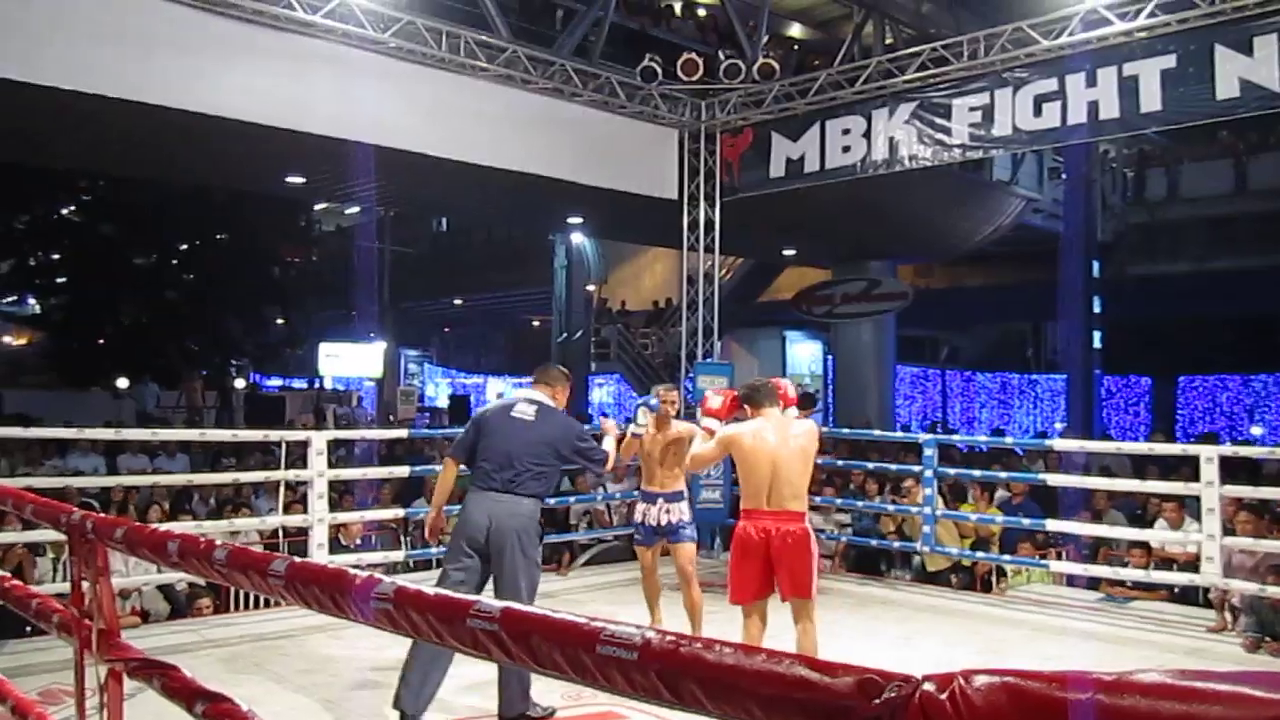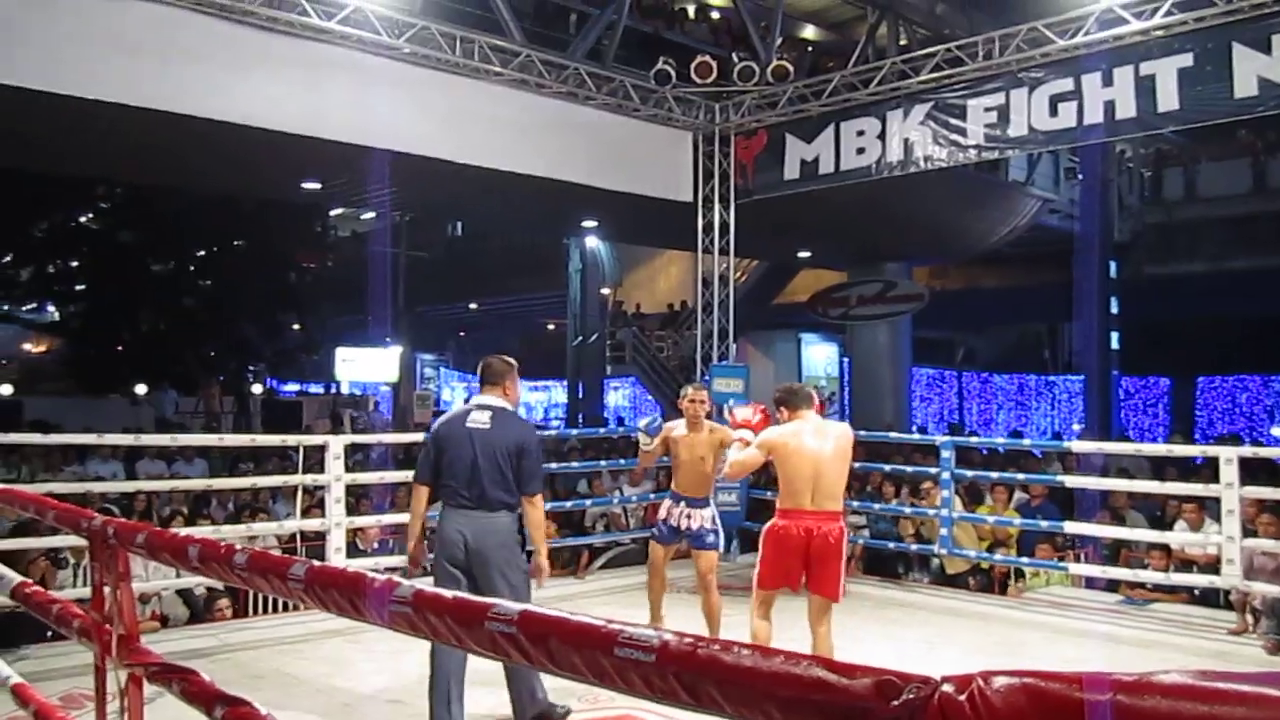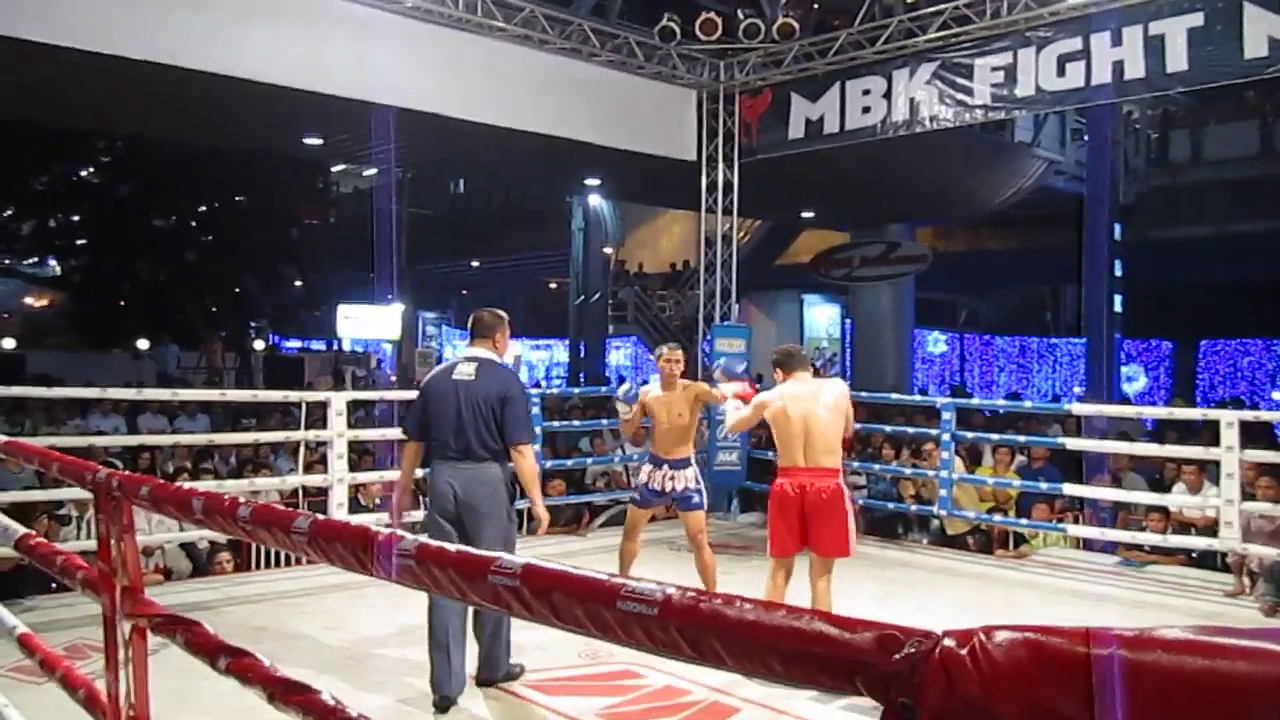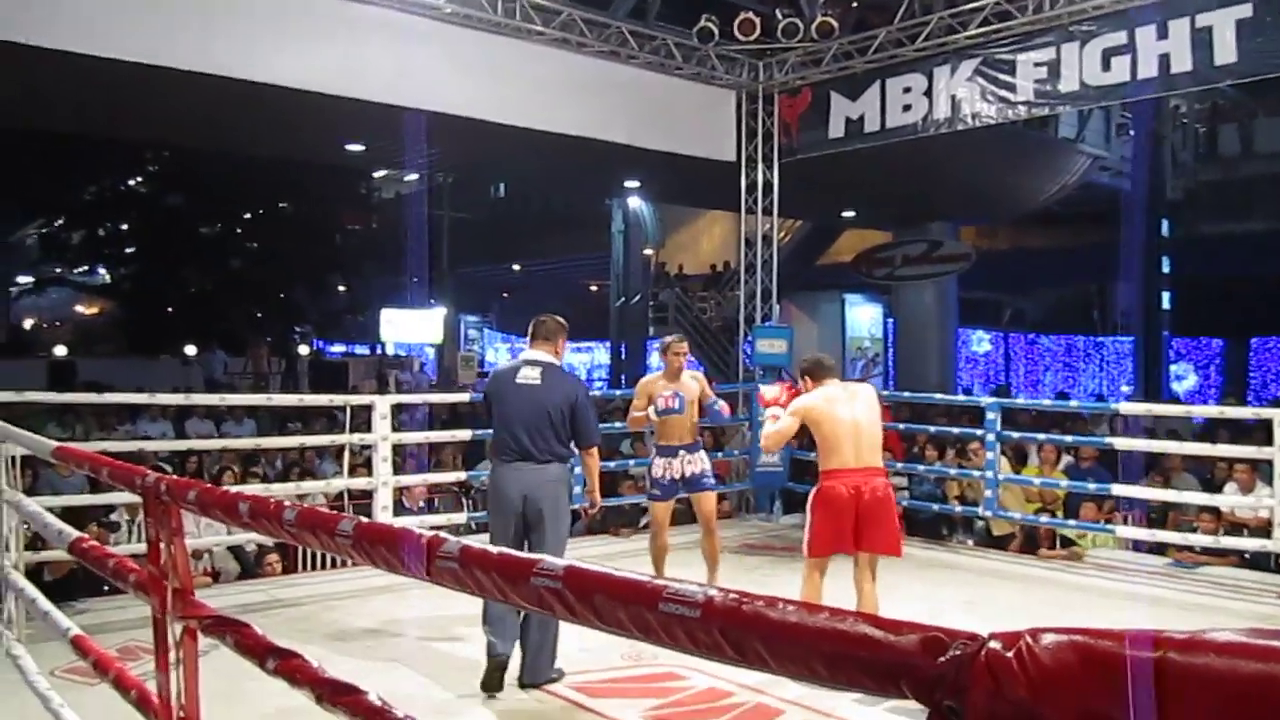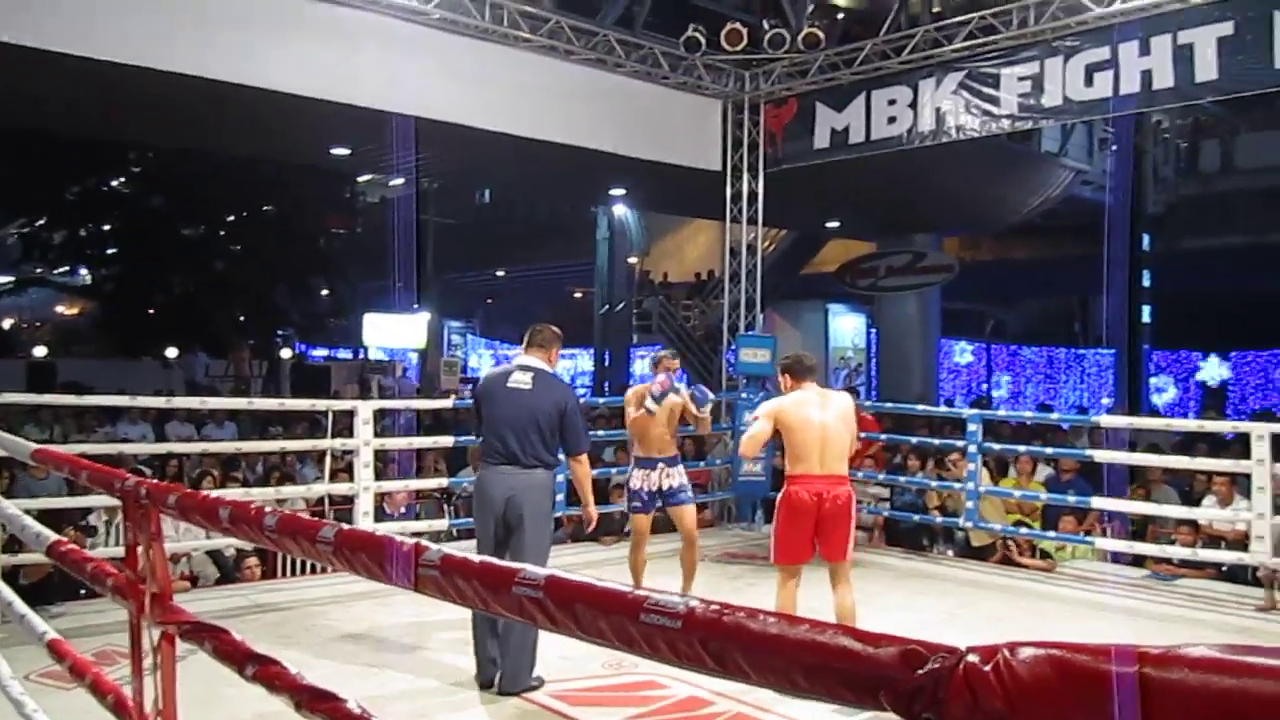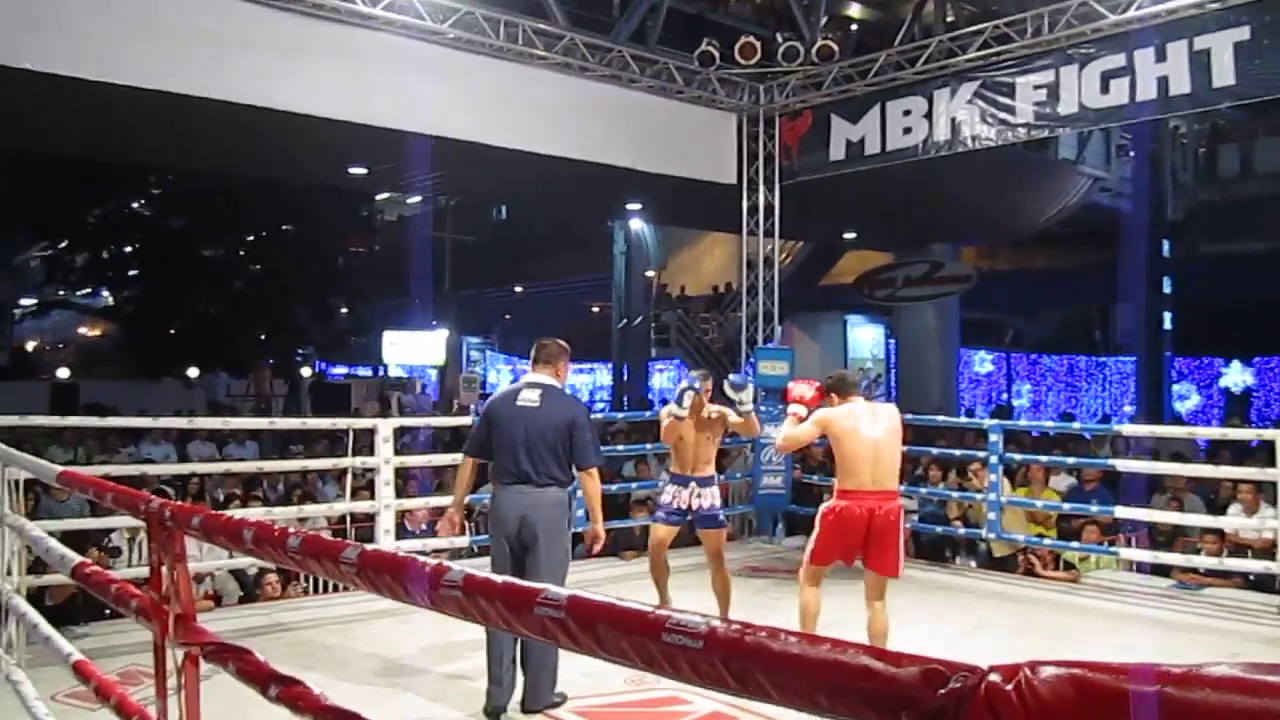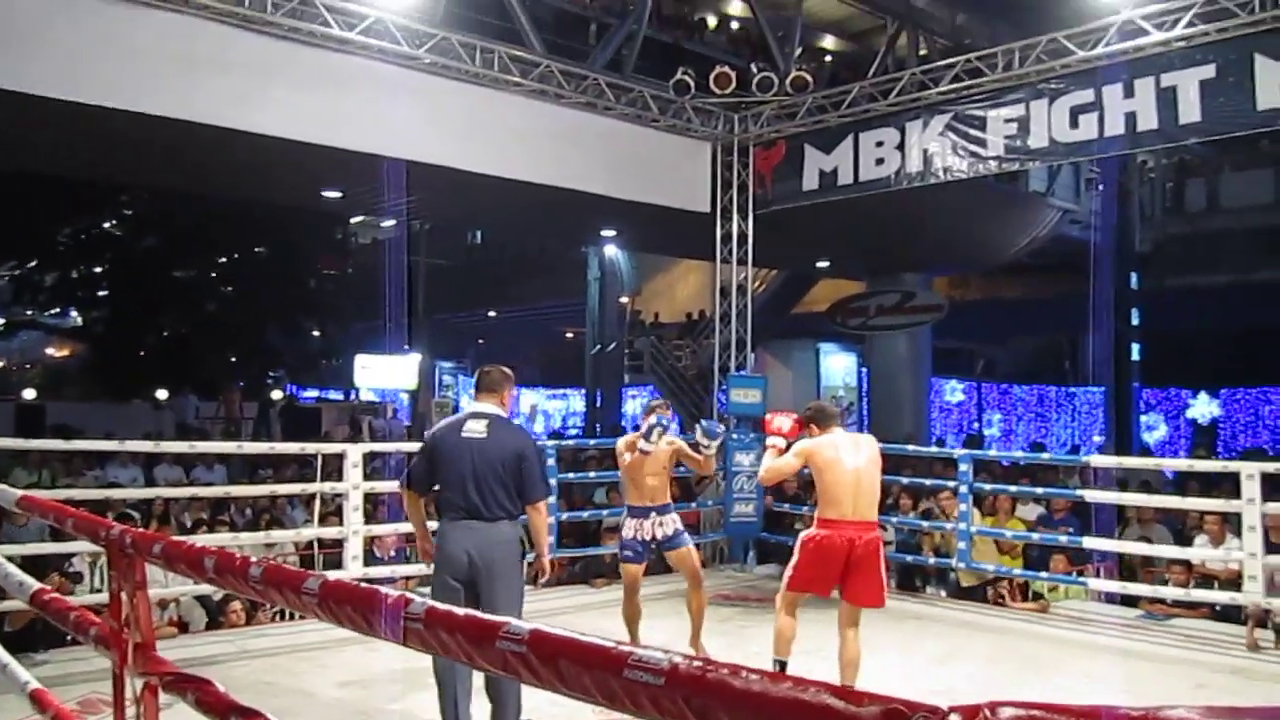
dt=0.4s
person 1, frame 1
left shoulder: (490, 412)
right shoulder: (564, 427)
left elbow: (452, 461)
right elbow: (605, 462)
left wrist: (436, 509)
right wrist: (611, 434)
left hip: (476, 508)
right hip: (518, 517)
person 1, frame 2
left shoulder: (445, 424)
right shoulder: (521, 431)
left elbow: (422, 487)
right elbow: (531, 499)
left wrist: (414, 538)
right wrist: (541, 552)
left hip: (453, 527)
right hip: (498, 529)
person 1, frame 3
left shoulder: (435, 379)
right shoulder: (507, 382)
left elbow: (414, 441)
right elbow: (520, 450)
left wrist: (403, 489)
right wrist: (537, 500)
left hip: (442, 479)
right hip: (487, 482)
left ankle: (446, 684)
right ankle: (493, 666)
person 1, frame 4
left shoulder: (497, 379)
right shoulder: (570, 385)
right elbow: (588, 448)
right wrist: (593, 488)
left hip: (505, 478)
right hip: (549, 481)
left ankle: (498, 648)
right ankle: (537, 668)
person 1, frame 5
left shoulder: (488, 383)
right shoulder: (561, 392)
right elbow: (577, 456)
right wrist: (588, 502)
left hip: (490, 482)
right hip: (534, 487)
left ankle: (486, 668)
right ankle: (515, 675)
person 1, frame 6
left shoulder: (498, 402)
right shoulder: (571, 407)
left elbow: (471, 460)
right elbow: (587, 471)
left wrist: (456, 506)
right wrist: (596, 520)
left hip: (505, 502)
right hip: (548, 505)
person 1, frame 7
left shoulder: (440, 433)
right shoulder: (518, 438)
left elbow: (411, 492)
right elbow: (536, 506)
left wrist: (423, 536)
right wrist: (542, 552)
left hip: (452, 539)
right hip: (499, 540)
person 2, frame 1
left shoulder: (736, 433)
right shoulder: (808, 429)
left elbow: (693, 463)
left wrist: (709, 422)
right wrist: (791, 408)
left hip: (751, 529)
right hip: (794, 530)
left knee: (753, 619)
right knee: (804, 618)
person 2, frame 2
left shoulder: (775, 435)
right shoulder: (844, 432)
left elbow: (732, 470)
left wrist: (741, 434)
left hip: (788, 527)
right hip: (830, 529)
left knee: (761, 606)
right knee: (821, 622)
person 2, frame 3
left shoulder: (768, 399)
right shoulder: (838, 388)
left elbow: (734, 425)
left wrist: (732, 399)
left hip: (788, 486)
right hip: (828, 486)
left knee: (779, 573)
right knee: (820, 578)
person 2, frame 4
left shoulder: (805, 403)
right shoulder: (868, 391)
left elbow: (769, 444)
left wrist: (772, 412)
left hip: (834, 488)
right hip: (875, 485)
left knee: (814, 571)
right knee: (866, 577)
person 2, frame 5
left shoulder: (778, 406)
right shoulder: (845, 400)
left elbow: (746, 450)
left wrist: (758, 422)
left hip: (799, 493)
right hip: (839, 492)
left knee: (788, 579)
right knee: (841, 579)
person 2, frame 6
left shoulder: (830, 416)
right shoulder: (891, 412)
left elbow: (783, 443)
left wrist: (796, 410)
left hip: (848, 505)
right hip: (888, 506)
left knee: (810, 577)
right knee: (876, 597)
person 2, frame 7
left shoulder: (812, 447)
right shoulder: (870, 443)
left elbow: (766, 476)
left wrist: (774, 443)
left hip: (828, 535)
right hip: (867, 537)
left knee: (786, 602)
right knee: (850, 625)
left ankle: (778, 677)
person 3, frame 1
left shoulder: (687, 430)
right shoulder: (639, 427)
right elbow: (622, 459)
right wrist: (638, 428)
left hip: (677, 504)
right hip: (647, 504)
left knee: (687, 572)
right knee: (648, 569)
left ankle: (696, 634)
right ankle: (655, 618)
person 3, frame 2
left shoulder: (718, 433)
right shoulder: (669, 430)
right elbow: (644, 463)
right wrist: (646, 443)
left hip: (702, 510)
right hip: (673, 504)
left knee: (706, 580)
right knee: (655, 567)
left ankle: (714, 641)
right ankle: (655, 618)
person 3, frame 3
left shoulder: (694, 390)
right shoulder: (646, 393)
left elbow: (722, 397)
right elbow: (627, 432)
right wrist: (625, 411)
left hip: (684, 470)
right hip: (654, 468)
left knee: (698, 539)
right knee: (630, 532)
person 3, frame 4
left shoulder: (697, 379)
right shoulder: (648, 384)
left elbow: (712, 406)
right elbow: (632, 422)
left wrist: (720, 411)
right wrist: (656, 412)
left hip: (695, 456)
right hip: (664, 459)
left knee: (709, 523)
right knee: (658, 527)
left ankle: (713, 580)
person 3, frame 5
left shoulder: (681, 395)
right shoulder: (636, 393)
left elbow: (704, 430)
right elbow: (632, 428)
left wrist: (704, 409)
right wrist: (653, 401)
left hip: (673, 469)
right hip: (643, 470)
left knee: (691, 534)
right knee: (639, 538)
left ankle: (686, 592)
person 3, frame 6
left shoulder: (720, 413)
right shoulder: (669, 411)
left elbow: (752, 432)
right elbow: (666, 438)
left wrist: (745, 403)
right wrist: (680, 406)
left hip: (707, 489)
right hip: (676, 487)
left knee: (717, 558)
right knee: (656, 548)
left ankle: (724, 619)
right ankle: (663, 601)
person 3, frame 7
left shoulder: (674, 444)
right shoulder: (626, 443)
left elbow: (706, 470)
right elbow: (630, 471)
left wrist: (709, 447)
right wrist: (647, 442)
left hip: (666, 517)
right hip: (636, 520)
left knee: (696, 576)
right knee: (630, 590)
left ankle: (696, 640)
right ankle: (634, 642)
